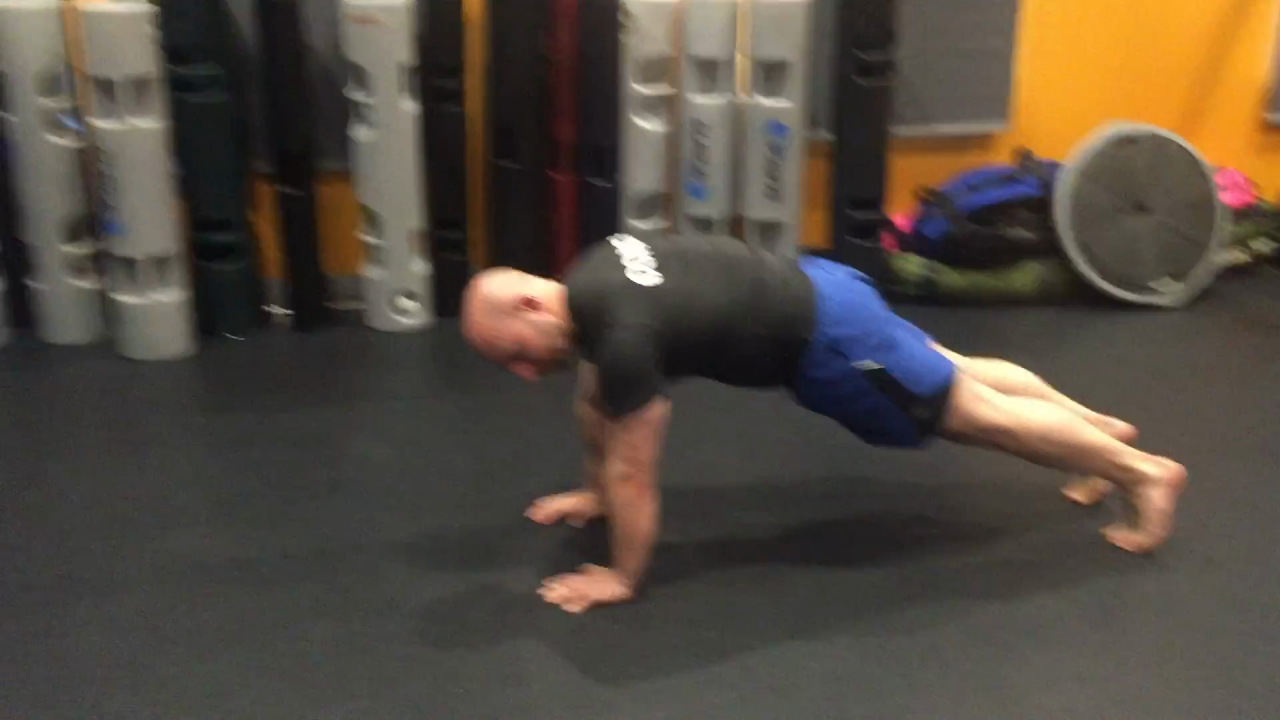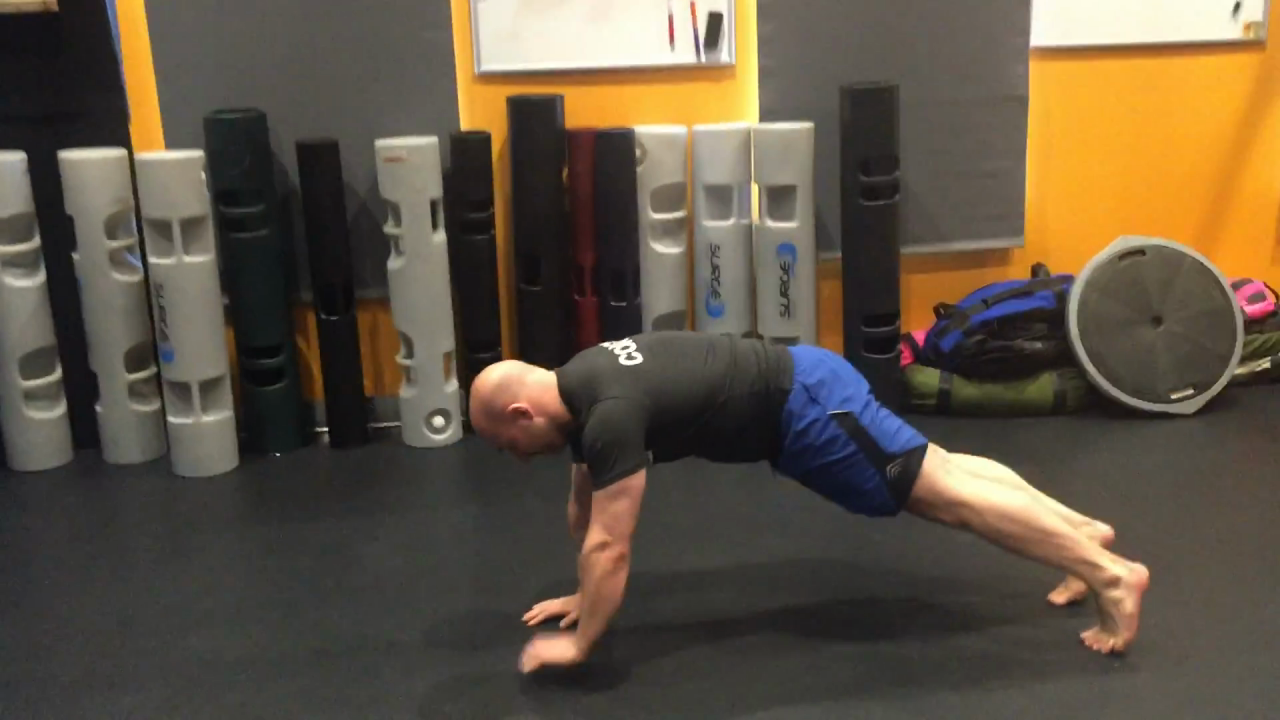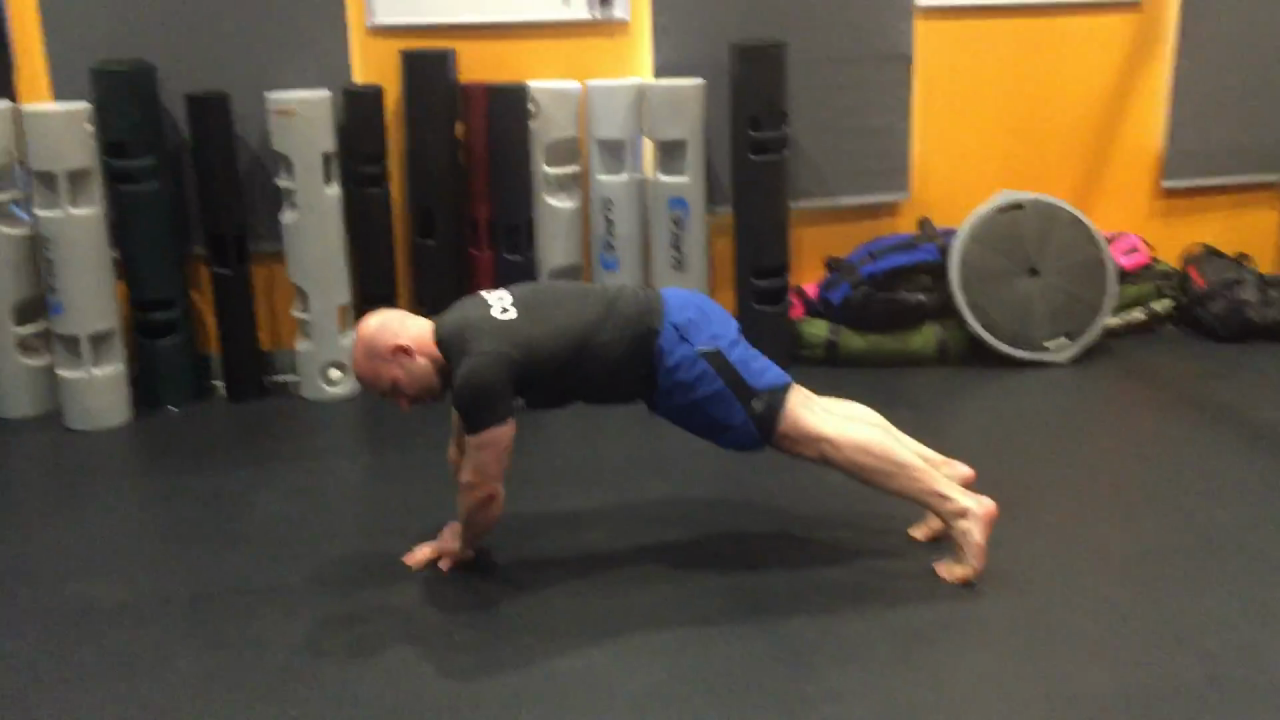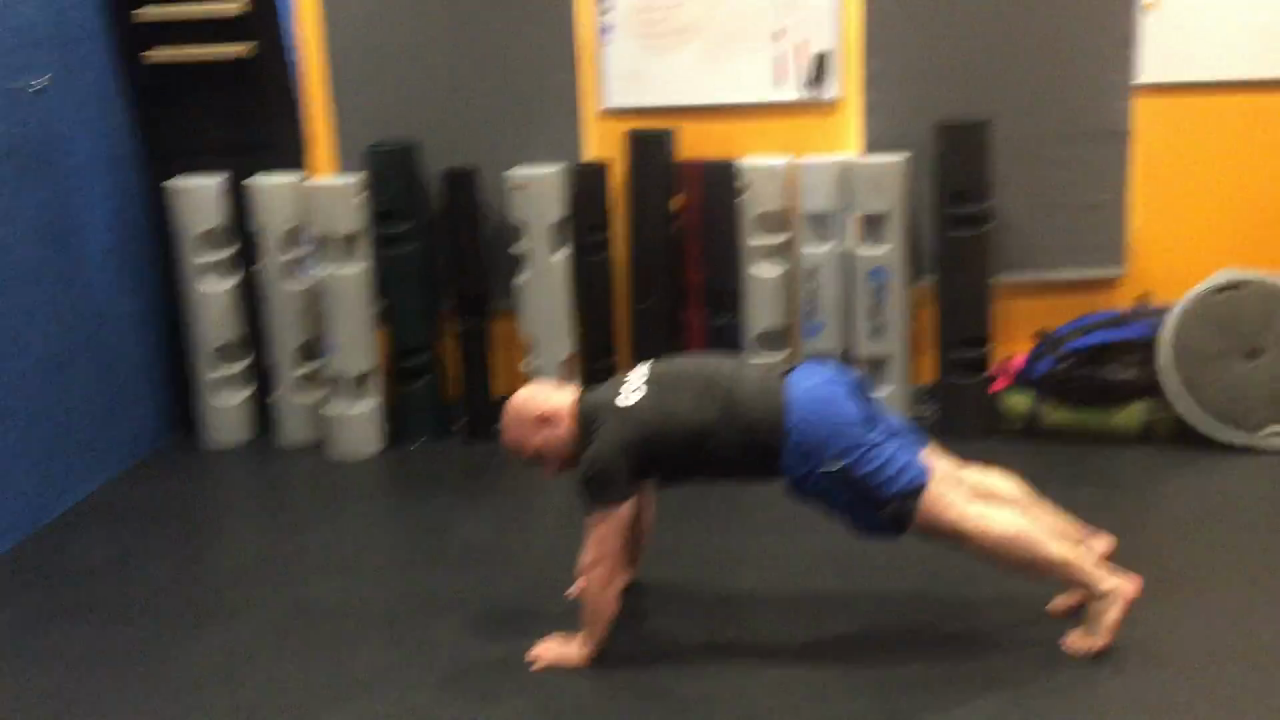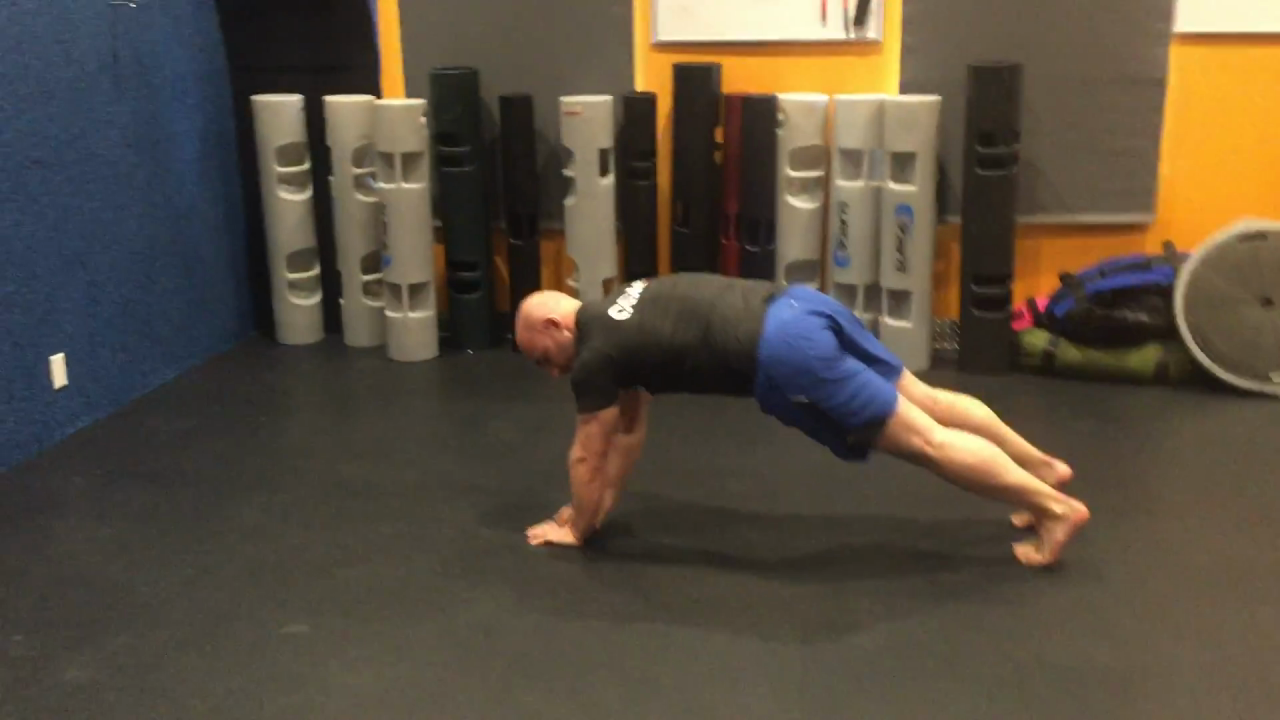
dt=1s
person 1, frame 1
left shoulder: (622, 332)
right shoulder: (587, 282)
left elbow: (634, 472)
right elbow: (595, 404)
left wrist: (622, 578)
right wrist: (594, 493)
left hip: (825, 343)
right hip: (814, 289)
left knee: (978, 416)
right knee: (958, 376)
left ankle: (1143, 472)
right ankle: (1104, 426)
person 1, frame 2
left shoulder: (609, 410)
right shoulder: (579, 388)
left elbow: (608, 543)
right elbow: (583, 505)
left wrist: (580, 642)
right wrist: (583, 592)
left hip: (804, 406)
right hip: (793, 386)
left knee: (943, 493)
right knee: (940, 469)
left ankle: (1110, 574)
right ankle: (1083, 530)
person 1, frame 3
left shoulder: (478, 365)
right shoulder: (457, 329)
left elbow: (485, 487)
right elbow: (465, 450)
left wrist: (462, 543)
right wrist: (463, 526)
left hip: (675, 350)
right hip: (670, 325)
left knee: (806, 429)
right knee: (807, 410)
left ankle: (960, 507)
right ankle: (945, 472)
person 1, frame 4
left shoulder: (605, 444)
right shoulder: (615, 404)
left elbow: (599, 558)
right elbow: (639, 498)
left wrist: (585, 644)
right wrist: (624, 570)
left hip: (809, 433)
right hip: (814, 385)
left knee: (952, 514)
right knee: (953, 476)
left ankle: (1103, 585)
right ankle: (1085, 543)
person 1, frame 5
left shoulder: (595, 353)
right shoulder: (621, 318)
left elbow: (587, 454)
right elbow: (630, 423)
left wrist: (578, 530)
right wrist: (602, 501)
left hip: (785, 355)
right hip: (799, 308)
left knee: (923, 438)
right knee: (926, 401)
left ankle: (1055, 508)
right ankle: (1045, 469)
